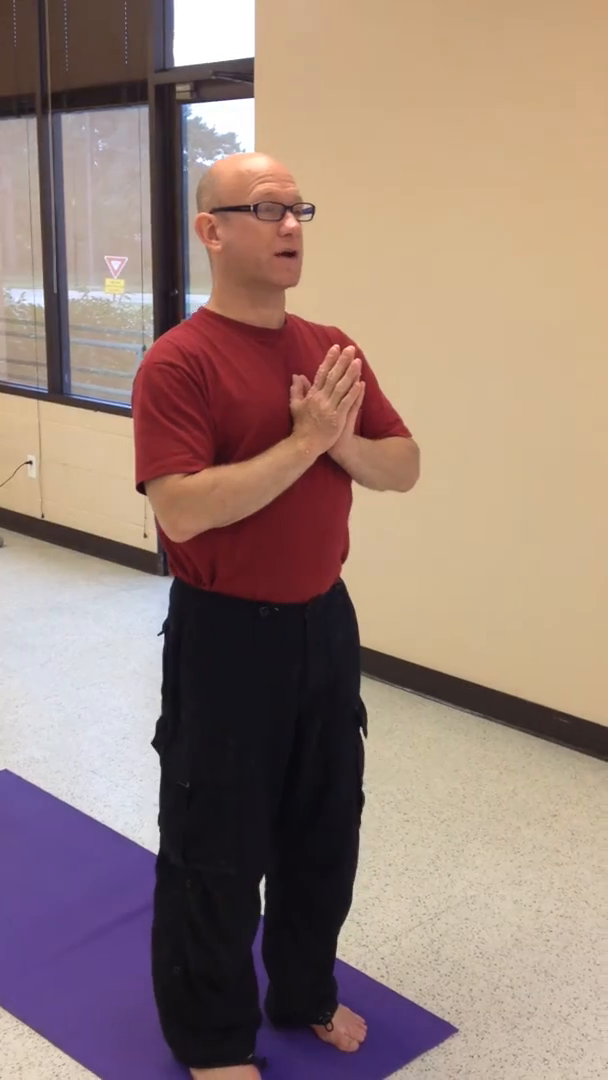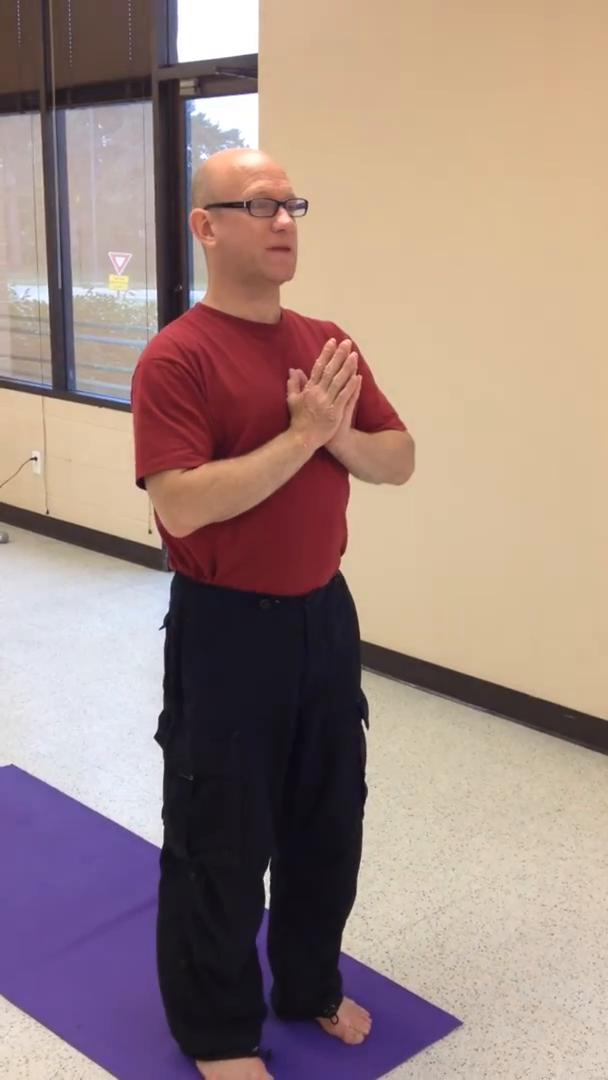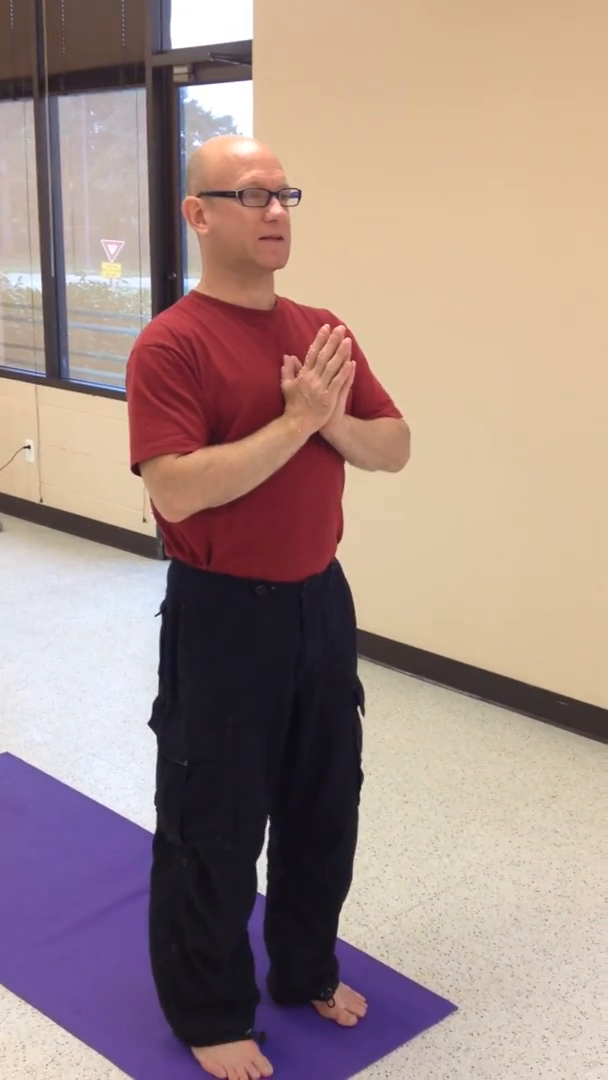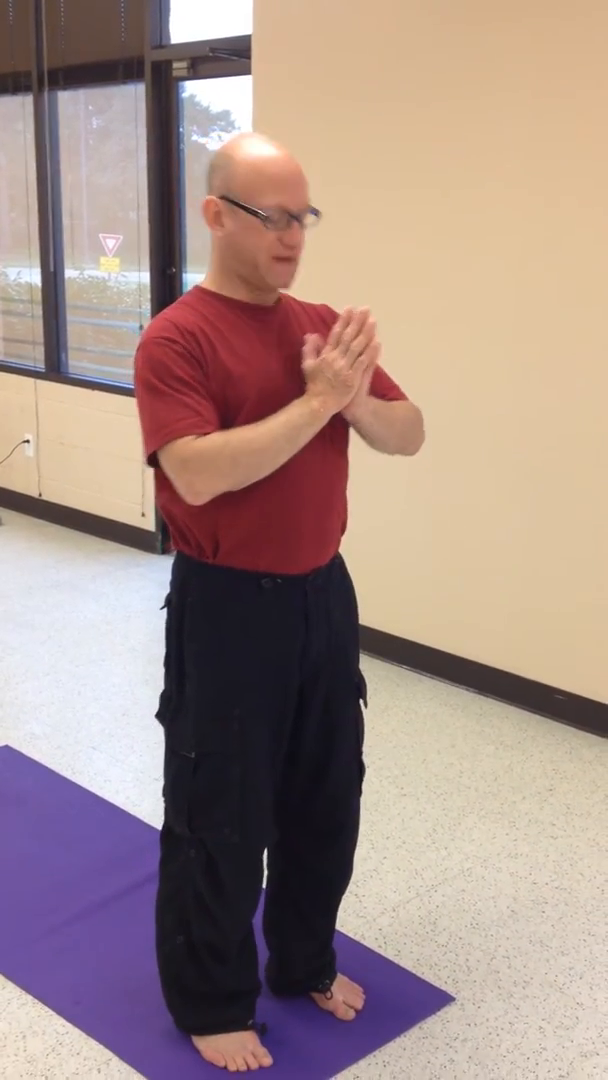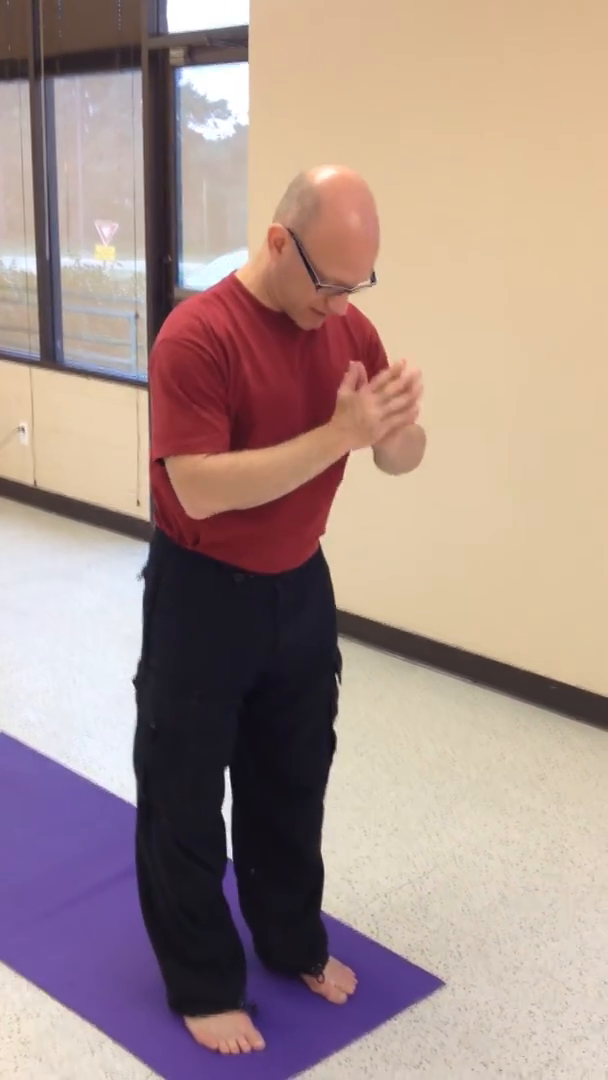
dt=0.5s
person 1, frame 1
left shoulder: (332, 350)
right shoulder: (178, 363)
left elbow: (405, 466)
right elbow: (181, 512)
left wrist: (344, 441)
right wrist: (303, 443)
left hip: (323, 622)
right hip: (224, 637)
left knee: (325, 830)
right knee: (216, 847)
left ankle: (305, 993)
person 1, frame 2
left shoulder: (327, 344)
right shoulder: (176, 358)
left elbow: (399, 459)
right elbow: (181, 505)
left wrist: (338, 435)
right wrist: (300, 435)
left hip: (324, 615)
right hip: (226, 630)
left knee: (329, 822)
right knee: (219, 841)
left ankle: (310, 984)
person 1, frame 3
left shoulder: (324, 331)
right shoulder: (171, 345)
left elbow: (395, 446)
right elbow: (175, 490)
left wrist: (332, 420)
right wrist: (293, 422)
left hip: (319, 601)
right hip: (220, 617)
left knee: (324, 807)
right knee: (212, 825)
left ankle: (306, 969)
person 1, frame 4
left shoulder: (324, 325)
right shoulder: (177, 338)
left elbow: (409, 432)
right elbow: (196, 473)
left wrist: (357, 399)
right wrist: (314, 401)
left hip: (323, 595)
right hip: (225, 609)
left knee: (326, 801)
right knee: (220, 817)
left ankle: (304, 960)
right ankle: (211, 1003)
person 1, frame 5
left shoulder: (348, 329)
right shoulder: (197, 335)
left elbow: (398, 445)
right elbow: (196, 486)
left wrist: (397, 428)
right wrist: (338, 434)
left hip: (300, 588)
right hip: (201, 597)
left knee: (292, 780)
right knee: (185, 794)
left ankle: (293, 942)
right ankle: (202, 984)
